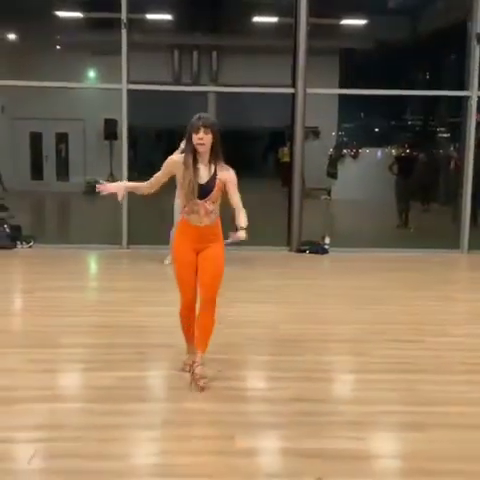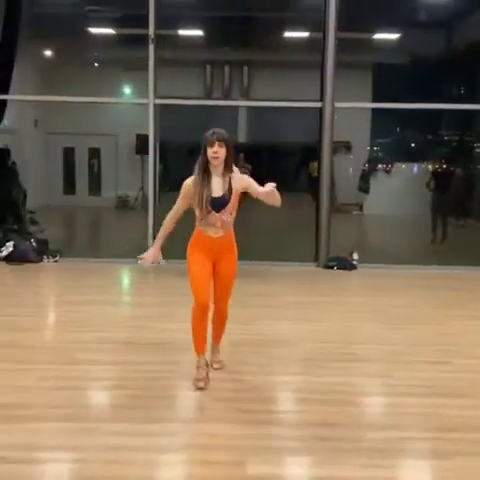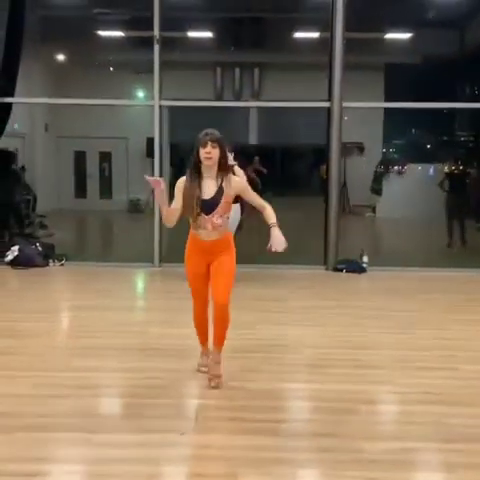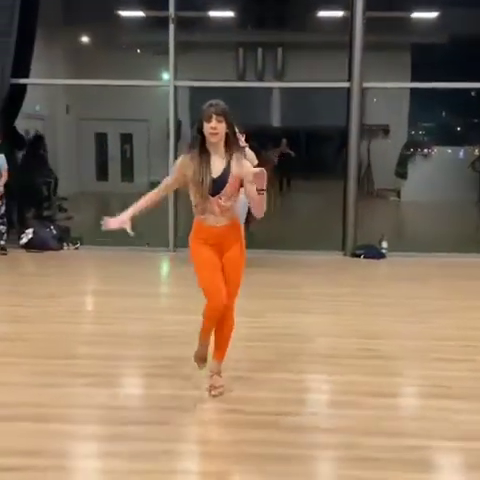
dt=0.5s
person 1, frame 1
left shoulder: (226, 172)
right shoulder: (178, 162)
left elbow: (238, 208)
right elbow: (149, 188)
left wrist: (241, 228)
right wrist: (124, 185)
left hip: (212, 239)
right hip: (185, 237)
left knee: (209, 299)
right knee: (188, 300)
left ankle: (198, 361)
right ankle: (191, 351)
person 1, frame 2
left shoulder: (238, 180)
right shoulder: (192, 183)
left elbow: (274, 201)
right elbow: (173, 216)
left wrist: (269, 191)
right wrist: (155, 247)
left hip: (226, 248)
right hip: (200, 247)
left knee: (221, 305)
right knee: (201, 302)
left ankle: (215, 349)
right ankle: (200, 362)
person 1, frame 3
left shoulder: (232, 182)
right shoulder: (185, 182)
left elbow: (262, 205)
right elbow: (168, 221)
left wrist: (275, 229)
right wrist: (159, 193)
left hip: (222, 248)
right hip: (196, 249)
left knee: (221, 303)
right knee: (200, 305)
left ankle: (217, 357)
right ankle: (205, 350)
person 1, frame 4
left shoulder: (241, 163)
right shoulder: (189, 161)
left elbow: (259, 211)
right elbow: (160, 192)
left wrist: (260, 187)
right wrist: (127, 213)
left hip: (232, 239)
right hip: (203, 239)
left knee: (227, 306)
right knee: (217, 303)
left ankle: (217, 368)
right ankle: (204, 338)
